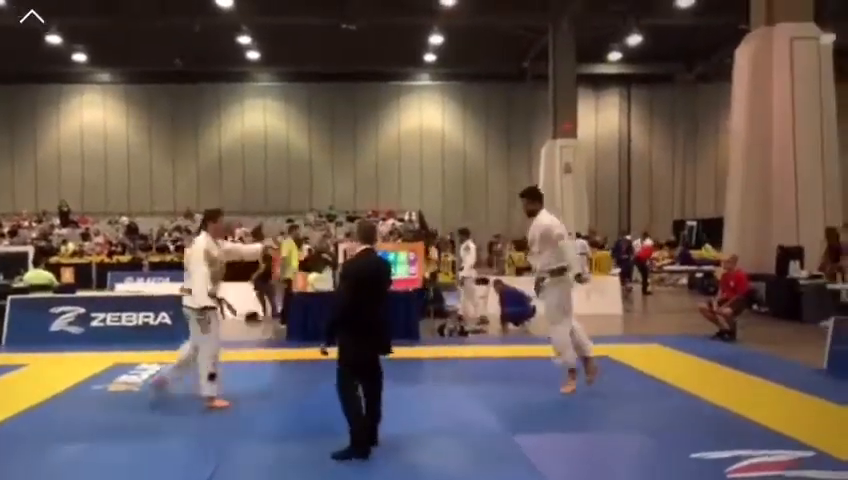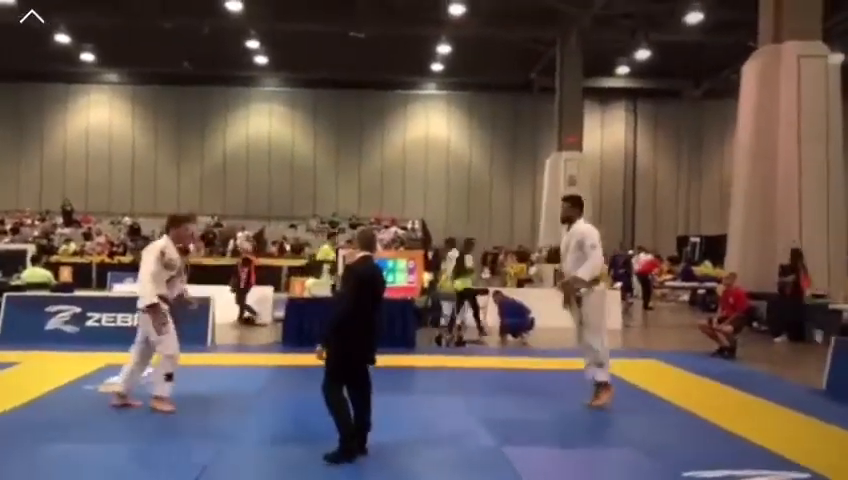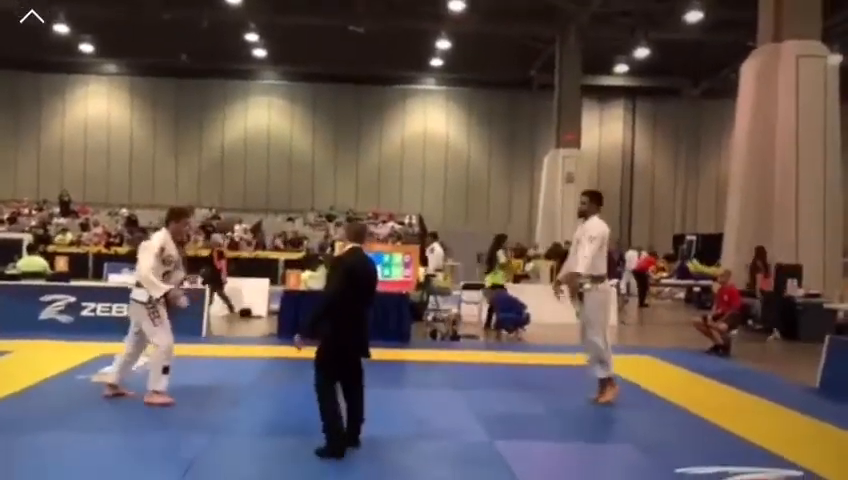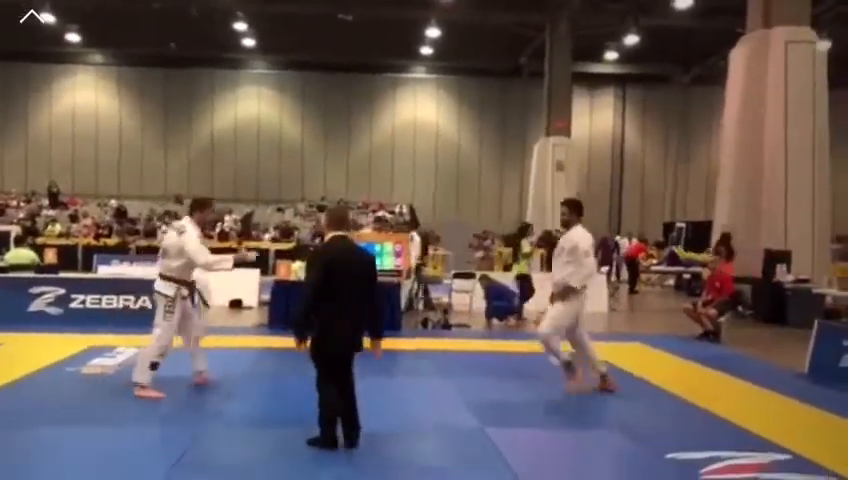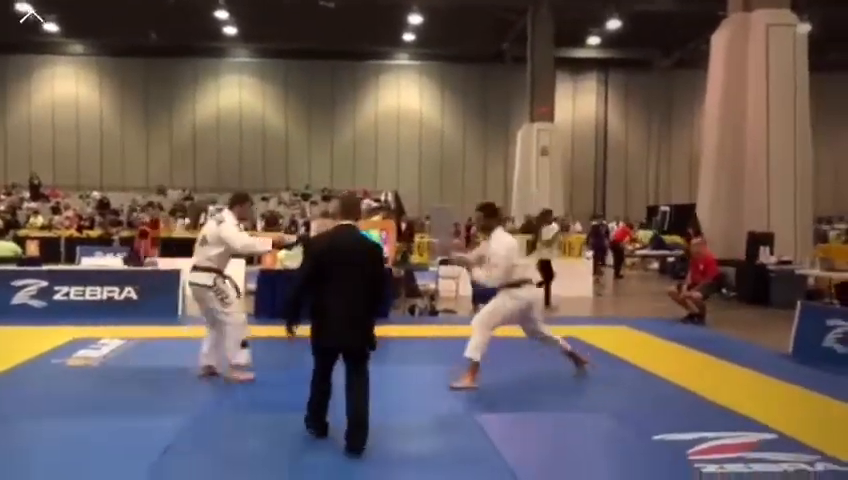
dt=0.4s
person 1, frame 1
left shoulder: (352, 266)
right shoulder: (383, 265)
left elbow: (343, 305)
left wrist: (329, 338)
left hip: (355, 336)
right hip: (375, 334)
left knee: (347, 386)
right knee: (371, 383)
left ankle: (359, 444)
right ankle: (370, 435)
person 1, frame 2
left shoulder: (354, 269)
right shoulder: (377, 273)
left elbow: (344, 309)
left wrist: (326, 341)
left hip: (347, 341)
right hip: (363, 341)
left knee: (332, 388)
right knee: (359, 388)
left ankle: (349, 445)
right ankle: (359, 442)
person 1, frame 3
left shoulder: (342, 262)
right shoulder: (369, 265)
left elbow: (329, 300)
left wrist: (306, 332)
left hip: (337, 334)
right hip: (356, 334)
left knee: (325, 385)
right knee: (352, 383)
left ankle: (336, 442)
right ankle: (352, 434)
person 1, frame 4
left shoulder: (320, 254)
right shoulder: (365, 256)
left elbow: (311, 295)
right elbow: (372, 297)
left wrist: (301, 331)
right wrist: (375, 332)
left hip: (326, 331)
right hip: (352, 330)
left knee: (327, 381)
right knee: (345, 378)
left ankle: (328, 436)
right ankle: (351, 433)
person 1, frame 5
left shoulder: (318, 243)
right shoulder: (372, 248)
left elbow: (303, 283)
right elbow: (379, 290)
left wrist: (291, 316)
right wrist: (368, 318)
left hip: (326, 323)
right hip: (359, 326)
left knee: (322, 373)
right knee: (357, 380)
left ankle: (317, 423)
right ankle: (356, 440)
person 2, frame 1
left shoulder: (547, 223)
right shoulder: (538, 223)
left elbow: (567, 246)
left wrist: (577, 273)
right wrist: (540, 278)
left hip: (556, 280)
right hip: (549, 280)
left knee: (557, 326)
right knee: (566, 322)
left ankle: (571, 373)
right ankle: (588, 360)
person 2, frame 2
left shoulder: (586, 231)
right shoulder: (568, 234)
left elbow: (596, 259)
left wrist: (577, 278)
right wrist: (567, 287)
left hip: (590, 292)
right hip: (576, 293)
left knee: (594, 339)
right knee: (585, 340)
left ankle: (604, 385)
right ankle: (598, 385)
person 2, frame 3
left shoulder: (597, 227)
right shoulder: (582, 227)
left elbow: (589, 252)
right elbow: (573, 258)
left wrist: (576, 274)
right wrist: (560, 280)
left hip: (594, 288)
right hip: (583, 289)
left knee: (596, 336)
right knee: (588, 338)
left ankle: (608, 383)
right ankle: (603, 383)
person 2, frame 4
left shoulder: (580, 237)
right shoulder: (568, 237)
left elbow: (589, 267)
left wrist: (569, 287)
right wrist: (556, 290)
left hip: (572, 296)
right hip: (565, 296)
left knee: (546, 332)
right knee: (579, 340)
left ankle: (571, 371)
right ankle: (605, 380)
person 2, frame 5
left shoulder: (498, 244)
right shoulder: (492, 240)
left elbow: (493, 278)
right elbow: (474, 258)
left wrist: (473, 273)
right wrist: (459, 258)
left hip: (515, 292)
right hip: (527, 291)
left knee: (481, 324)
right knee: (537, 329)
left ankle: (470, 377)
right ankle: (576, 357)
person 3, frame 1
left shoulder: (216, 244)
right shoulder: (201, 247)
left elbow: (238, 250)
right elbow: (197, 278)
left wrist: (262, 248)
right wrist: (206, 306)
left hip: (205, 302)
right hip: (200, 303)
left knee: (194, 347)
right knee: (209, 349)
left ankle: (164, 379)
right ankle: (210, 396)
person 3, frame 2
left shoulder: (173, 252)
right shoulder: (158, 249)
right elbow: (145, 278)
left wrist: (183, 294)
right wrist: (153, 305)
left hip: (160, 306)
right hip: (154, 307)
left knee: (141, 352)
right knee: (170, 350)
left ankle: (122, 395)
right ankle: (159, 397)
person 3, frame 3
left shoulder: (169, 243)
right shoulder: (156, 243)
left elbow: (169, 273)
right elbow: (145, 274)
left wrist: (183, 278)
right wrist: (168, 292)
left hip: (149, 298)
right hip: (147, 299)
left knee: (134, 343)
right knee: (164, 343)
left ankle: (113, 384)
right ankle: (155, 391)
person 3, frame 4
left shoulder: (183, 227)
right shoulder: (189, 234)
right elbow: (204, 260)
right wrist: (235, 258)
left hip: (178, 288)
right hip: (171, 291)
left knee: (195, 330)
right knee: (162, 337)
left ankle: (200, 373)
right ankle: (141, 384)
person 3, frame 5
left shoulder: (221, 221)
right shoulder: (226, 224)
right elbow: (243, 244)
right wrist: (272, 242)
left hip: (201, 277)
right hip: (208, 279)
left knee: (215, 323)
right knee: (236, 320)
left ankle: (207, 364)
right ankle: (236, 368)
